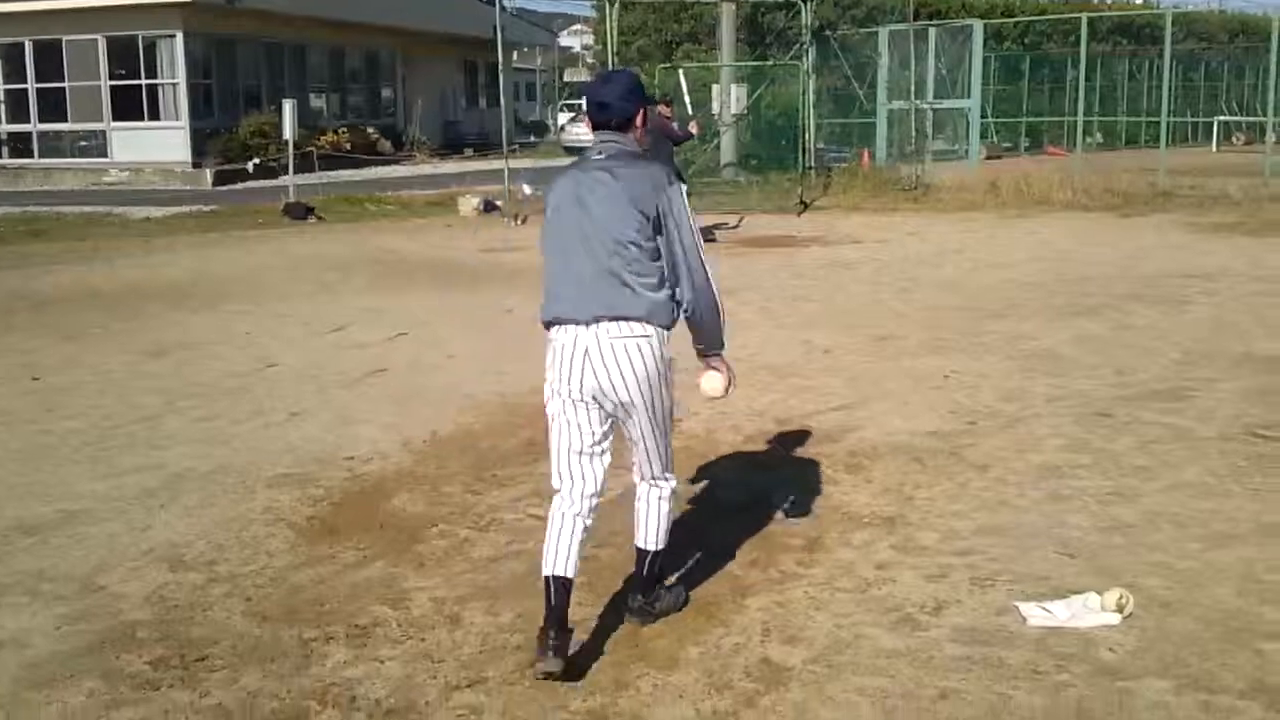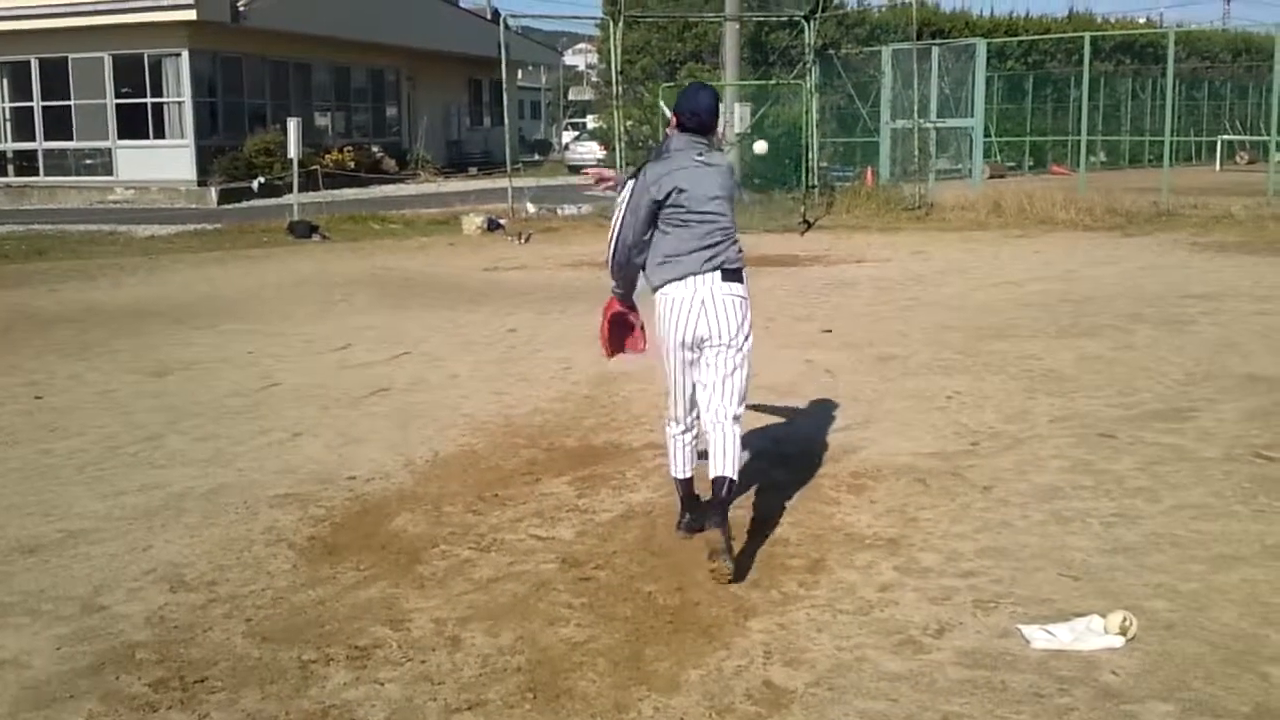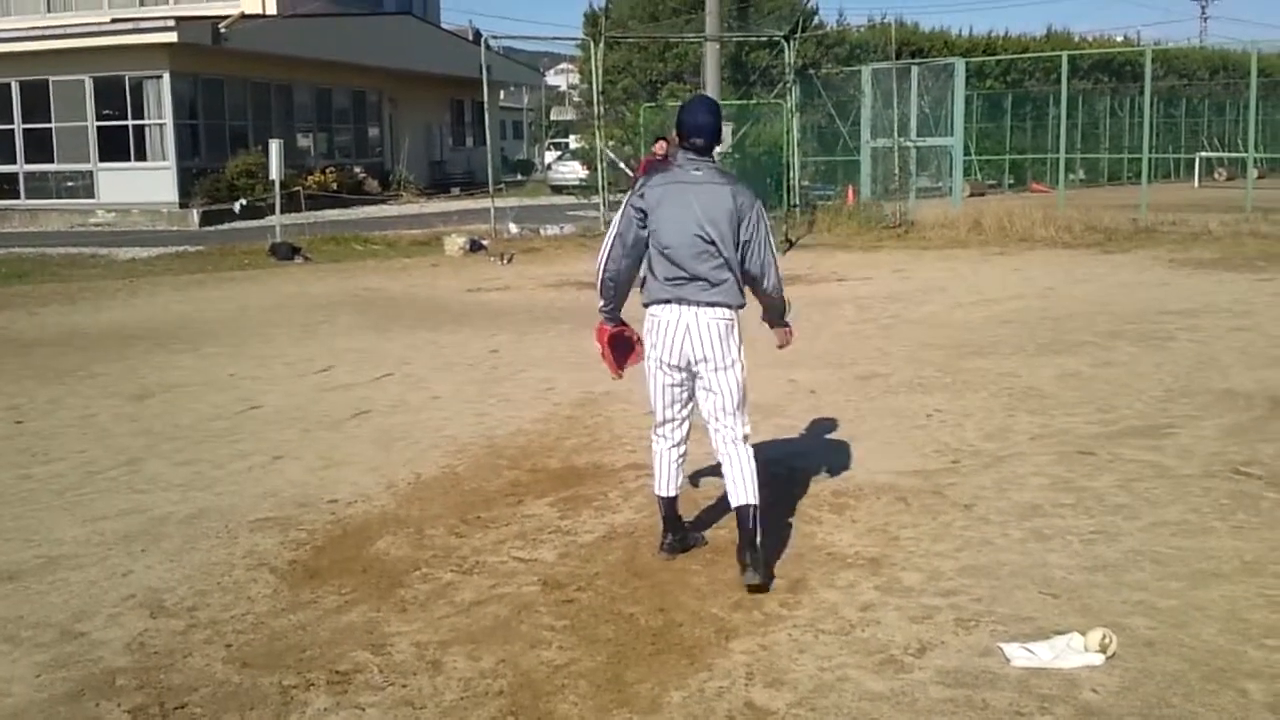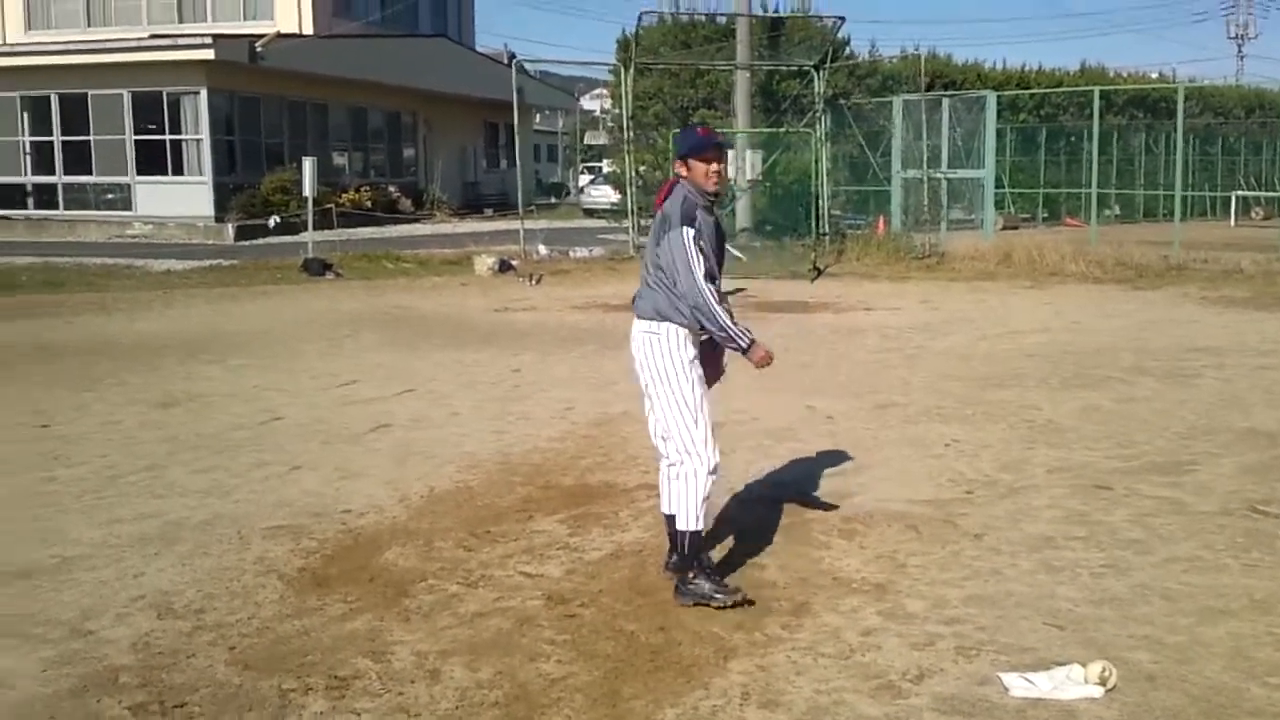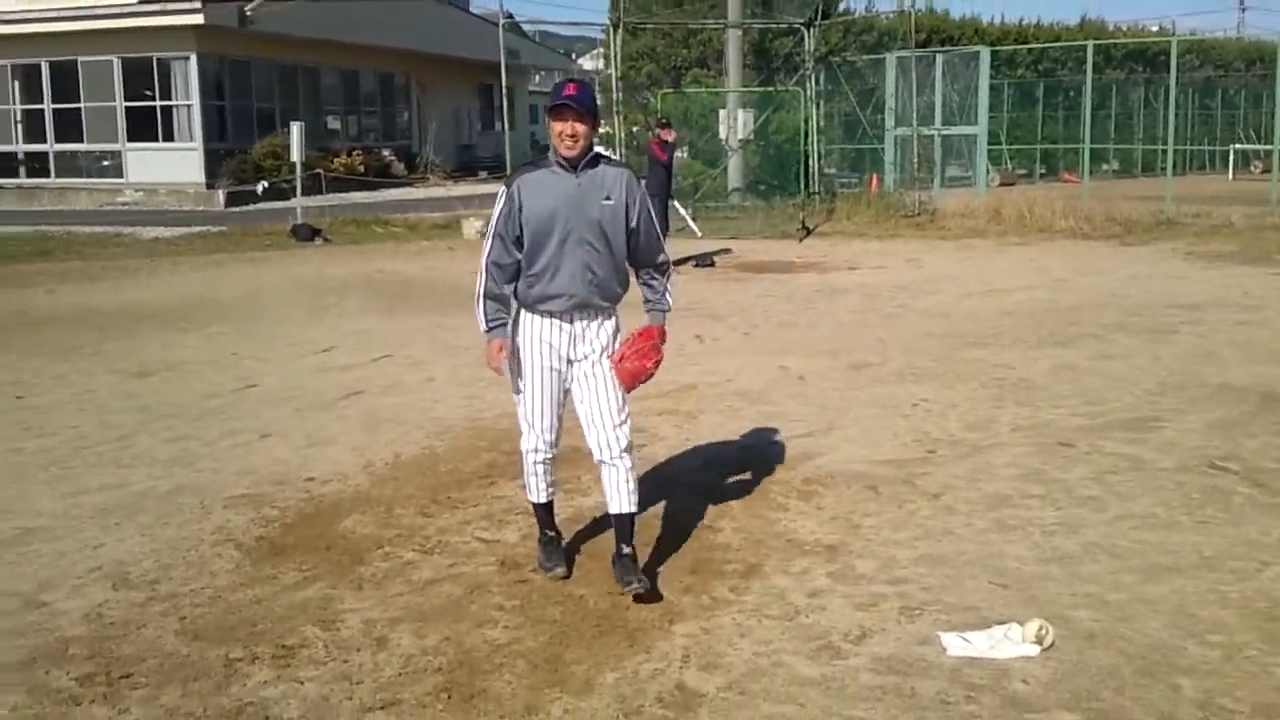
dt=1s
person 1, frame 1
left shoulder: (557, 189)
right shoulder: (659, 182)
right elbow: (691, 273)
right wrist: (712, 347)
left hip: (566, 347)
right hip: (634, 344)
left knee: (572, 493)
right knee: (653, 476)
left ankle: (554, 631)
right ankle: (645, 591)
person 1, frame 2
left shoulder: (652, 175)
right shoulder: (725, 169)
left elbow: (626, 244)
left wrist: (623, 293)
right wrist: (629, 181)
left hip: (677, 300)
right hip: (728, 296)
left knee: (683, 415)
right knee: (726, 417)
left ankle: (692, 508)
right ankle: (717, 515)
person 1, frame 3
left shoulder: (649, 189)
right shoulder: (738, 194)
left elbow: (617, 258)
right elbow: (762, 267)
left wrist: (609, 311)
right wrist: (778, 318)
left hip: (664, 320)
right hip: (719, 323)
left knee: (669, 431)
right knee: (732, 436)
left ankle: (672, 531)
right ankle: (750, 550)
person 1, frame 4
left shoulder: (704, 211)
right shoulder: (685, 216)
right elbow: (697, 292)
left wrist: (725, 339)
right wrist: (744, 341)
left hip: (678, 341)
right hip: (666, 340)
left knee: (679, 454)
right knee: (697, 456)
left ankle: (682, 549)
right ankle: (689, 571)
person 1, frame 5
left shoulder: (621, 181)
right shoulder: (524, 184)
left elbow: (650, 254)
right elbow: (499, 259)
left wrist: (656, 314)
right wrist: (496, 328)
left hip: (598, 328)
right hip: (538, 328)
left knee: (613, 442)
right knee: (538, 442)
left ankle: (624, 554)
right ankle: (548, 534)
